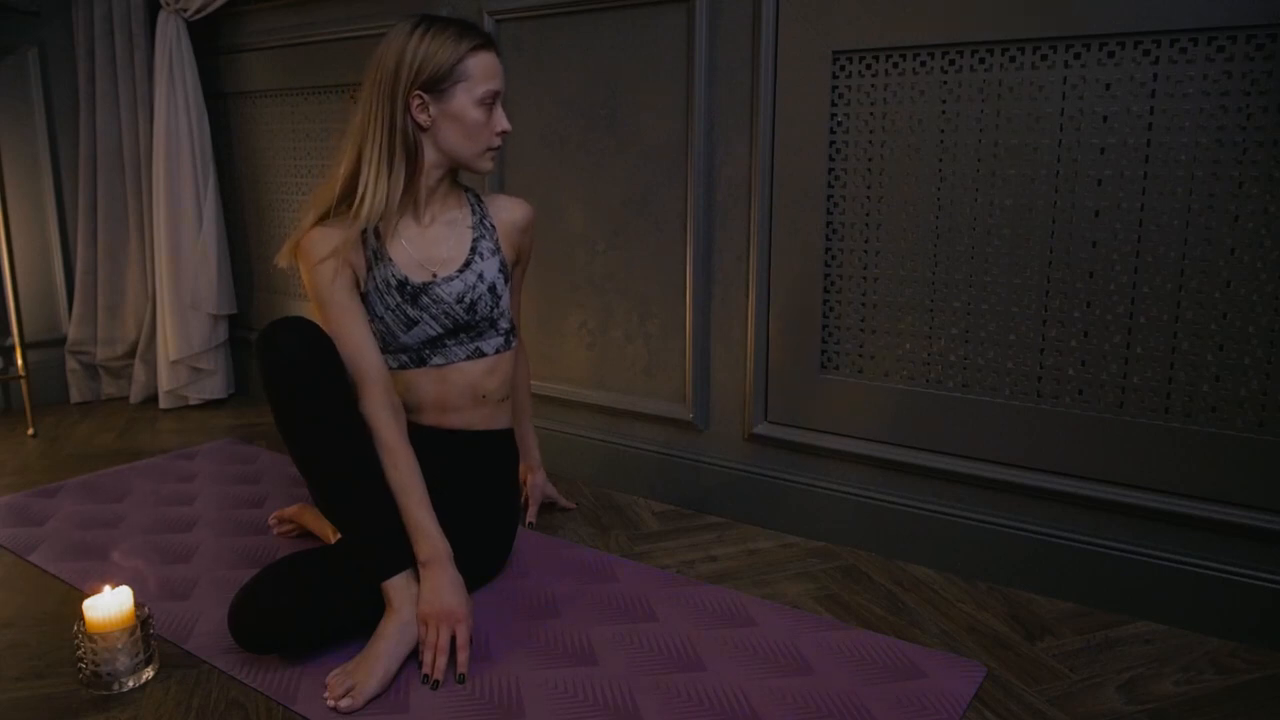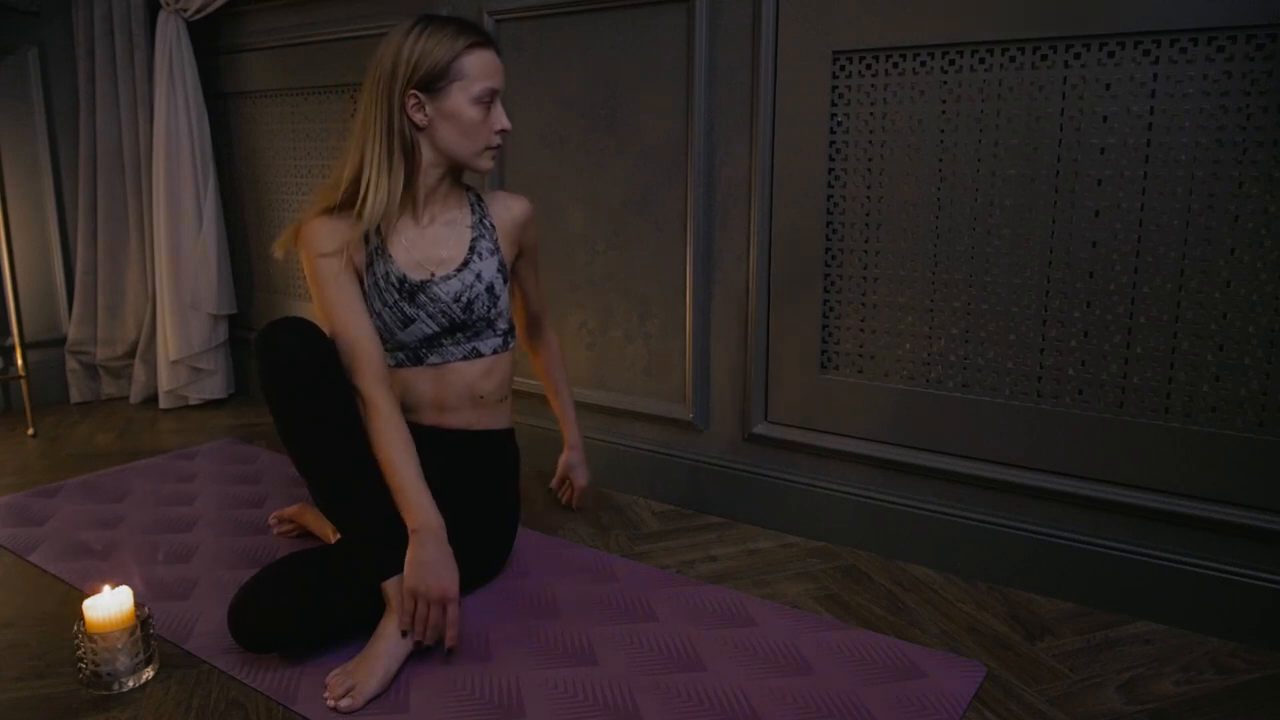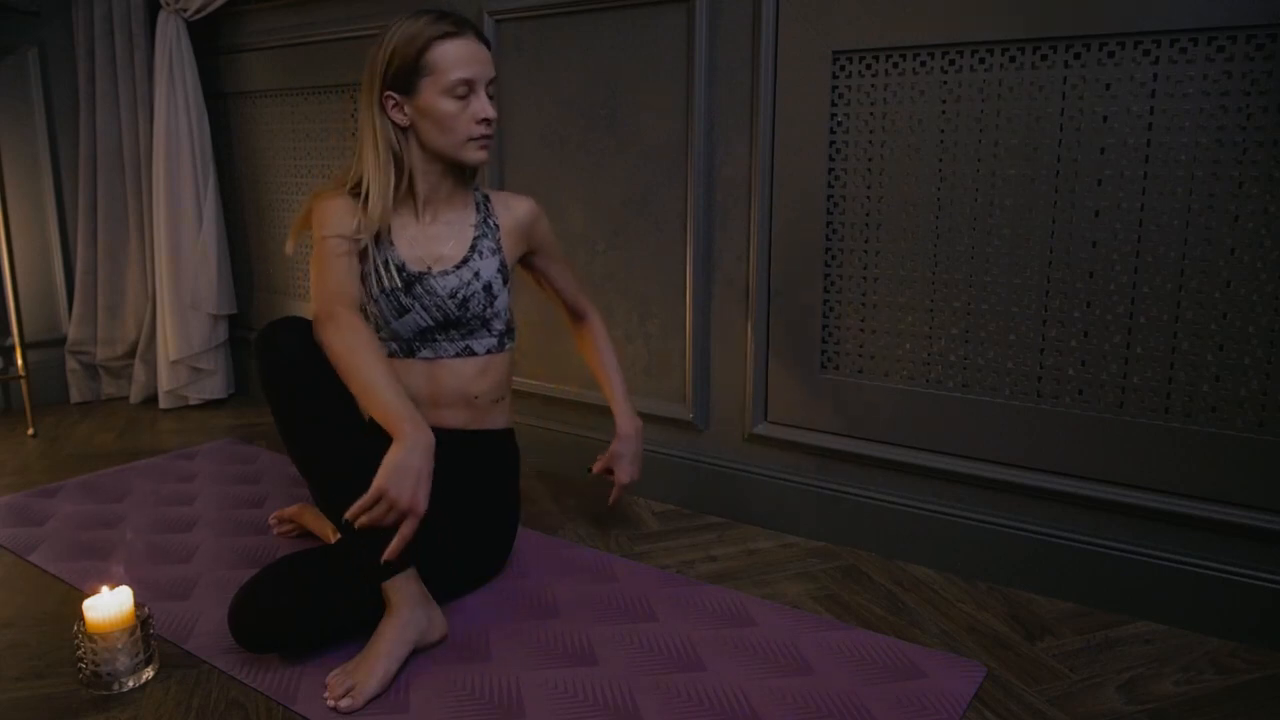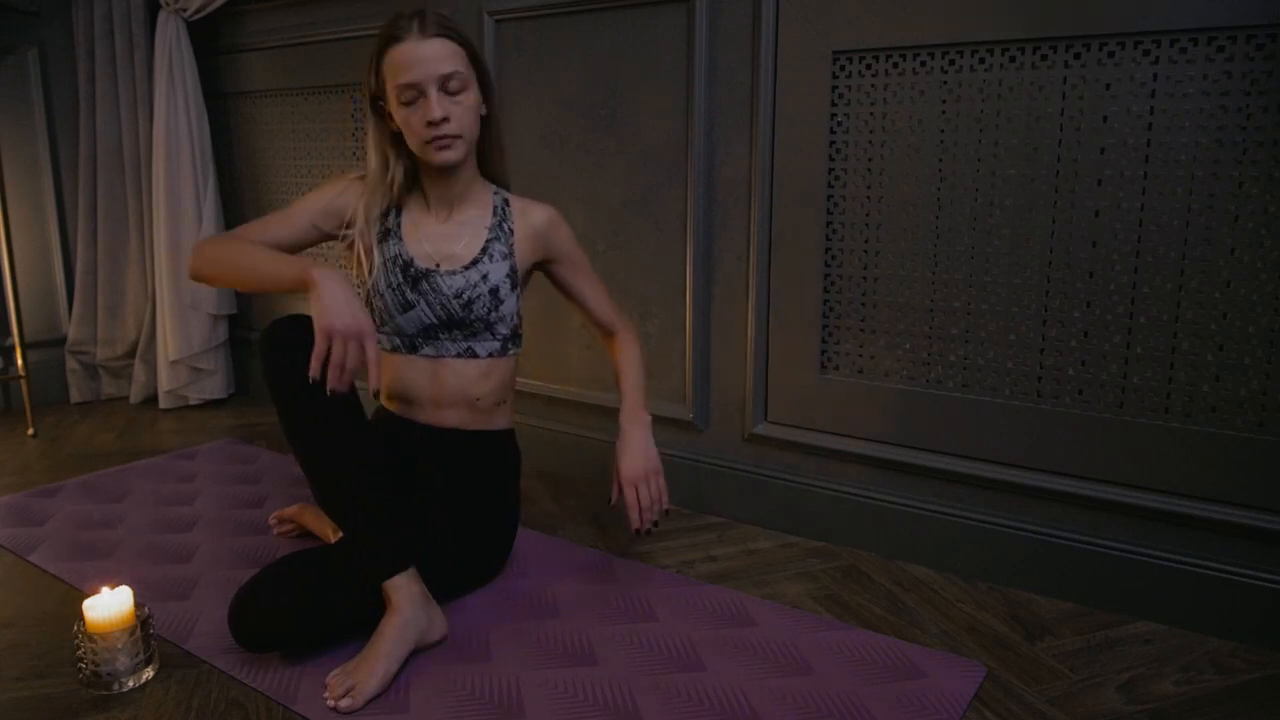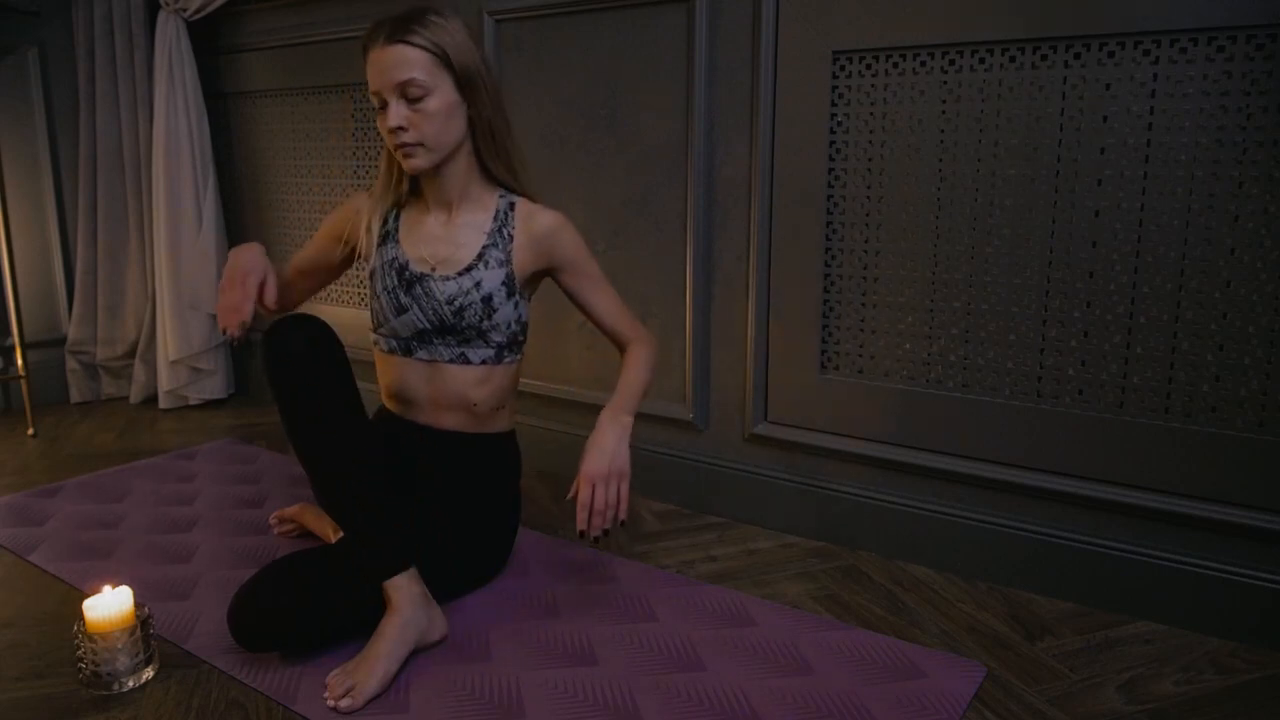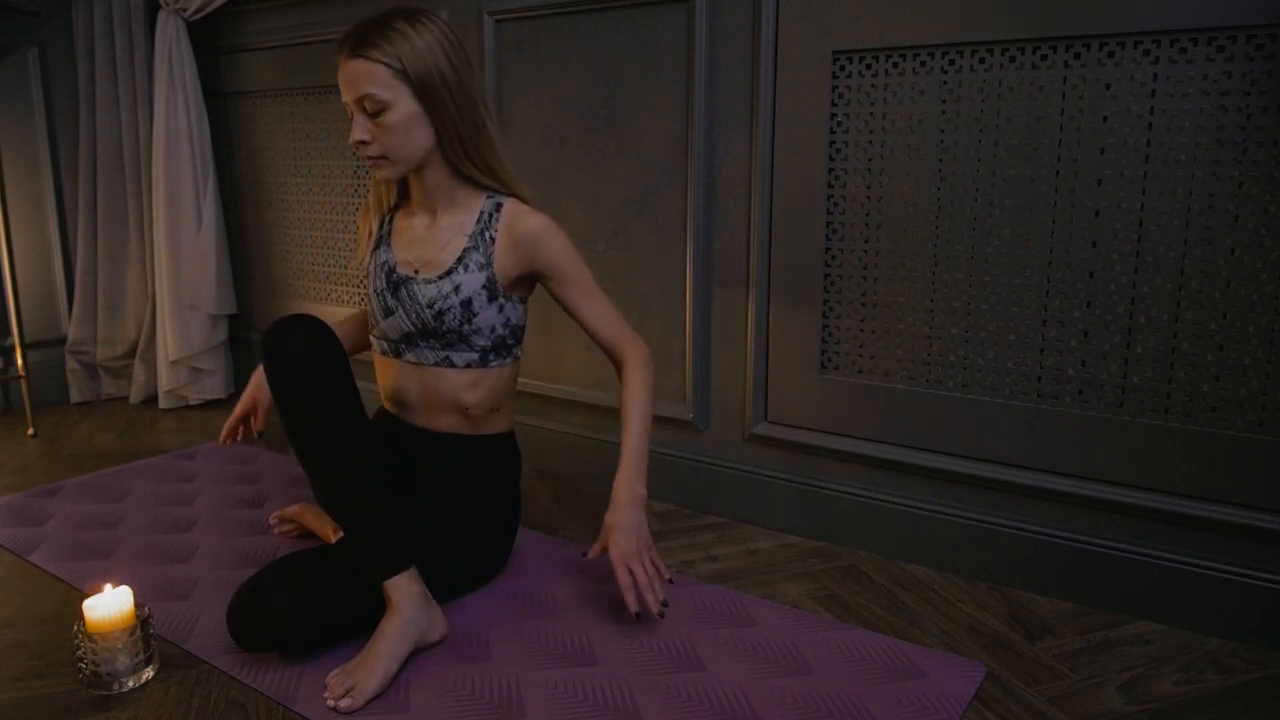
dt=0.5s
person 1, frame 1
left shoulder: (510, 223)
right shoulder: (336, 243)
right elbow: (375, 402)
left wrist: (532, 464)
right wrist: (431, 562)
left hip: (477, 487)
right hip: (389, 468)
left knee: (262, 617)
right knee: (287, 343)
left ankle: (347, 525)
right ankle: (393, 579)
person 1, frame 2
left shoulder: (509, 219)
right shoulder: (336, 234)
right elbow: (369, 387)
left wrist: (573, 441)
right wrist: (424, 530)
left hip: (477, 487)
right hip: (387, 468)
left knee: (264, 616)
right knee: (287, 341)
left ankle: (346, 524)
right ankle: (359, 524)
person 1, frame 3
left shoulder: (513, 218)
right shoulder: (344, 214)
left elbow: (582, 315)
right elbow: (336, 322)
left wrist: (626, 426)
right wrist: (408, 436)
left hip: (476, 482)
right hip: (391, 457)
left knee: (262, 616)
right knee: (284, 340)
left ankle: (347, 518)
right ankle: (364, 524)
person 1, frame 4
left shoulder: (530, 224)
right shoulder: (361, 205)
left elbow: (619, 331)
right elbow: (205, 257)
left wrist: (635, 423)
right wrist: (318, 276)
left hip: (475, 483)
right hip: (388, 457)
left knee: (262, 617)
right knee: (289, 338)
left ankle: (348, 522)
person 1, frame 5
left shoulder: (537, 229)
right shoulder: (368, 216)
left elbow: (638, 343)
right elbow: (278, 295)
left wrist: (613, 425)
right wrist: (247, 256)
left hip: (475, 484)
right hip: (386, 456)
left knee: (262, 615)
right knee: (297, 338)
left ankle: (353, 524)
right ankle: (360, 520)
person 1, frame 6
left shoulder: (520, 232)
right shoulder: (376, 220)
left elbow: (632, 356)
left wrist: (627, 499)
right wrist: (285, 376)
left hip: (471, 489)
right hip: (388, 458)
left knee: (262, 615)
right knee: (294, 336)
left ankle: (350, 526)
right ankle: (356, 520)
